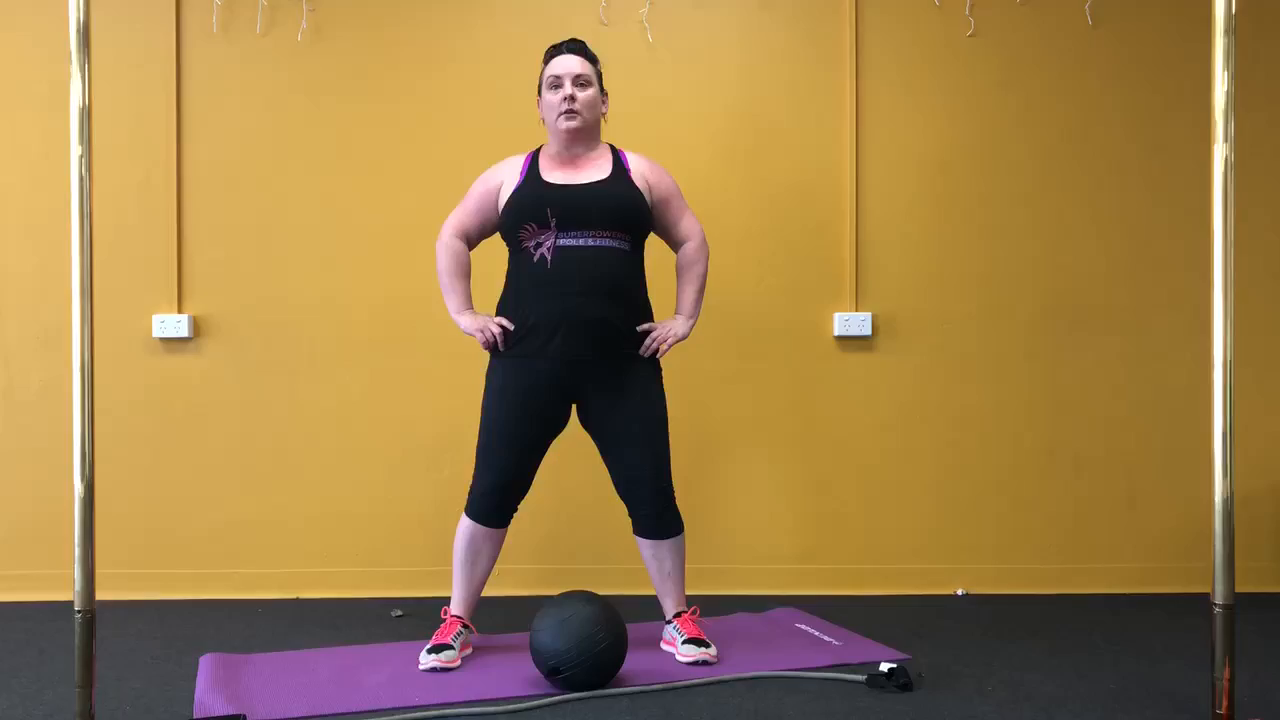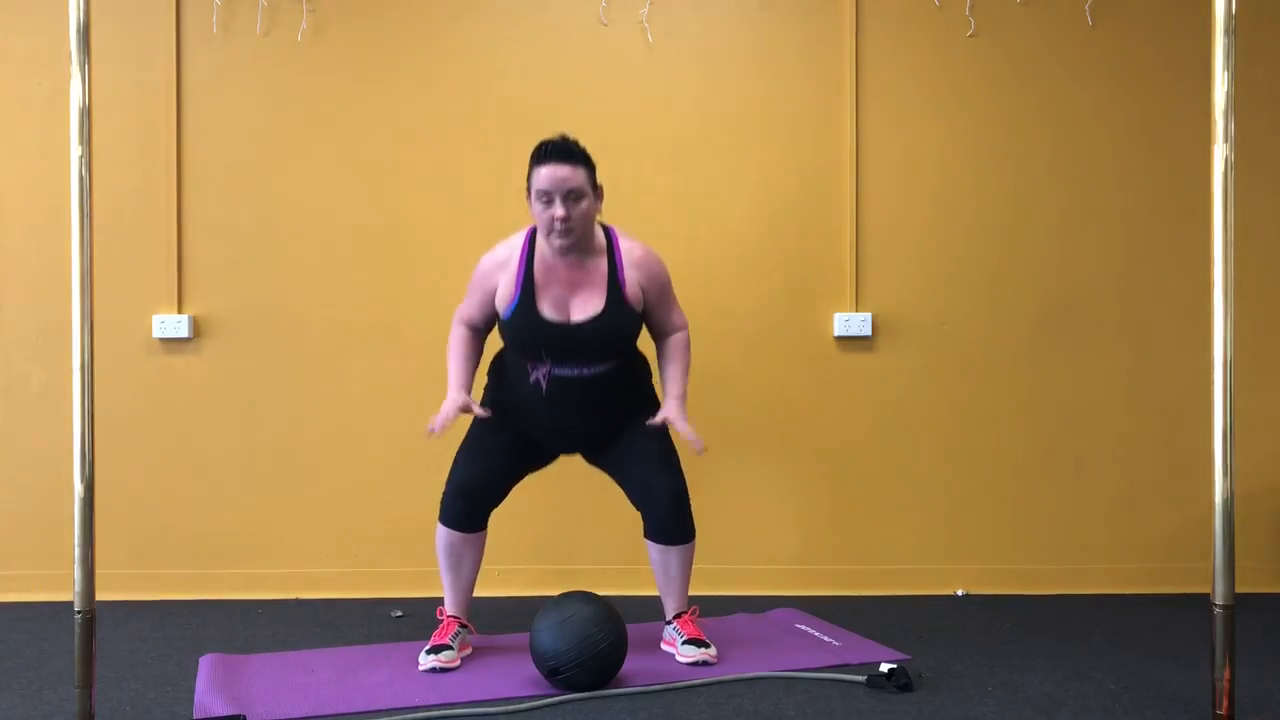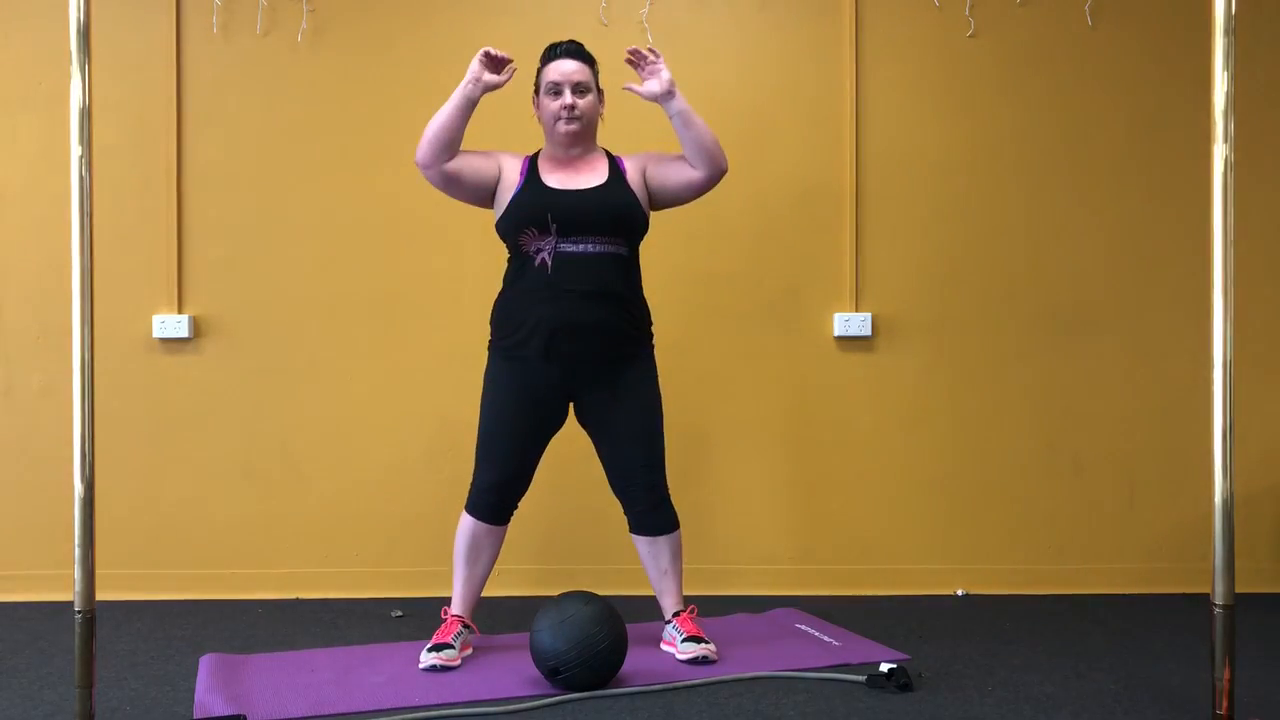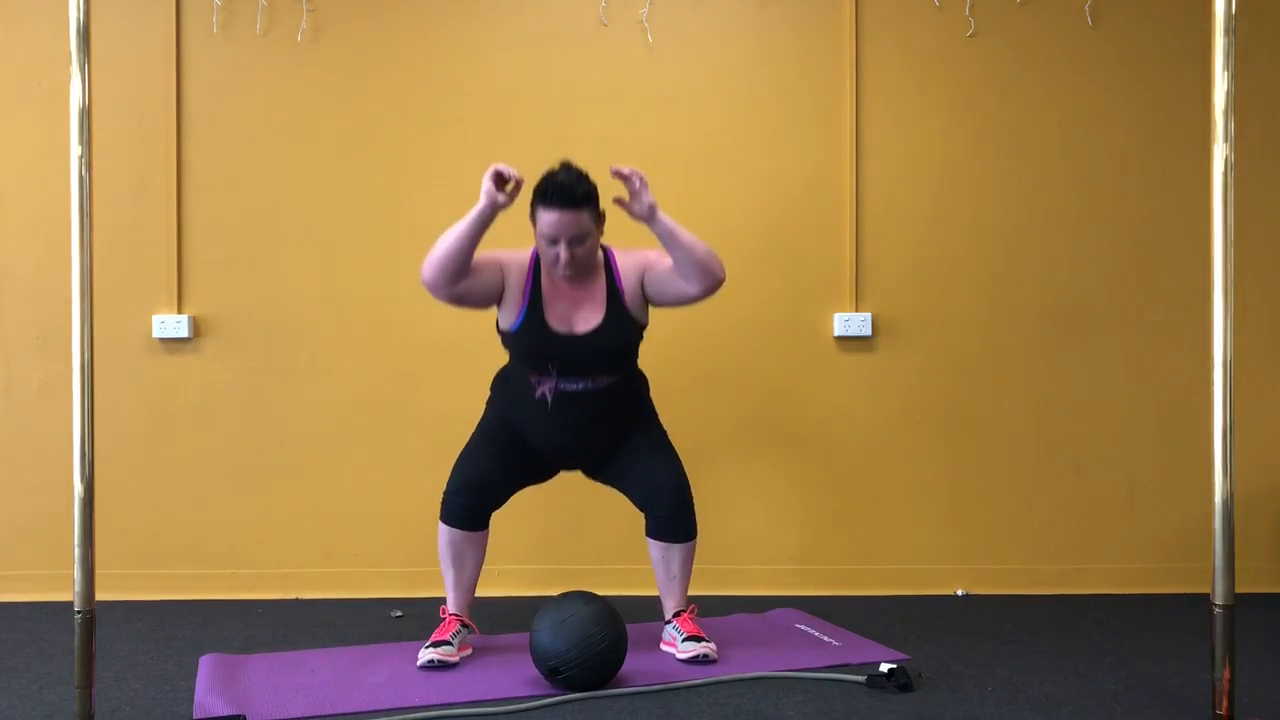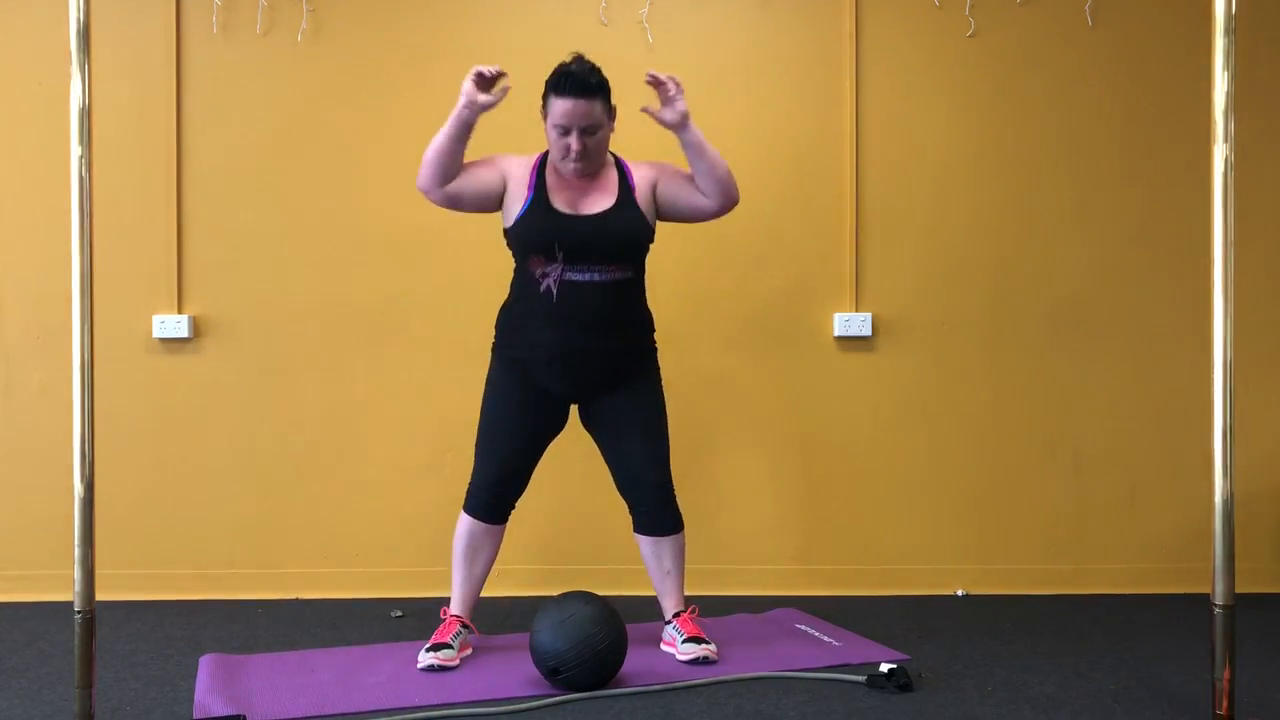
dt=1s
person 1, frame 1
left shoulder: (639, 173)
right shoulder: (509, 176)
left elbow: (691, 242)
right elbow: (452, 239)
left wrist: (684, 319)
right wrist: (463, 314)
left hip: (622, 364)
right hip: (528, 361)
left knee: (650, 491)
right knee: (493, 490)
left ankle: (679, 620)
right ankle: (456, 623)
person 1, frame 2
left shoulder: (636, 262)
right shoulder: (504, 262)
left elbow: (673, 331)
right elbow: (467, 327)
left wrist: (674, 401)
right wrist: (457, 388)
left hip: (620, 417)
right hip: (520, 416)
left knee: (668, 497)
right knee: (463, 495)
left ankle: (679, 622)
right ankle: (454, 625)
person 1, frame 3
left shoulder: (634, 173)
right shoulder: (508, 174)
left elbow: (710, 170)
right elbow: (431, 162)
left wrist: (669, 98)
right wrist: (471, 89)
left hip: (618, 361)
right hip: (525, 358)
left knee: (644, 488)
right knee: (493, 487)
left ankle: (678, 620)
right ankle: (457, 623)
person 1, frame 4
left shoulder: (633, 272)
right shoulder: (509, 274)
left elbow: (707, 279)
right elbow: (436, 279)
left wrist: (655, 219)
right wrist: (483, 212)
left hip: (619, 429)
right hip: (523, 428)
left knee: (671, 496)
right knee: (465, 493)
left ankle: (678, 622)
right ankle: (455, 623)
person 1, frame 5
left shoulder: (642, 181)
right shoulder: (516, 176)
left elbow: (718, 199)
right elbow: (435, 185)
left wrist: (683, 129)
right wrist: (465, 113)
left hip: (622, 372)
right hip: (528, 366)
left knee: (650, 490)
right knee: (491, 486)
left ankle: (677, 620)
right ankle: (456, 622)
